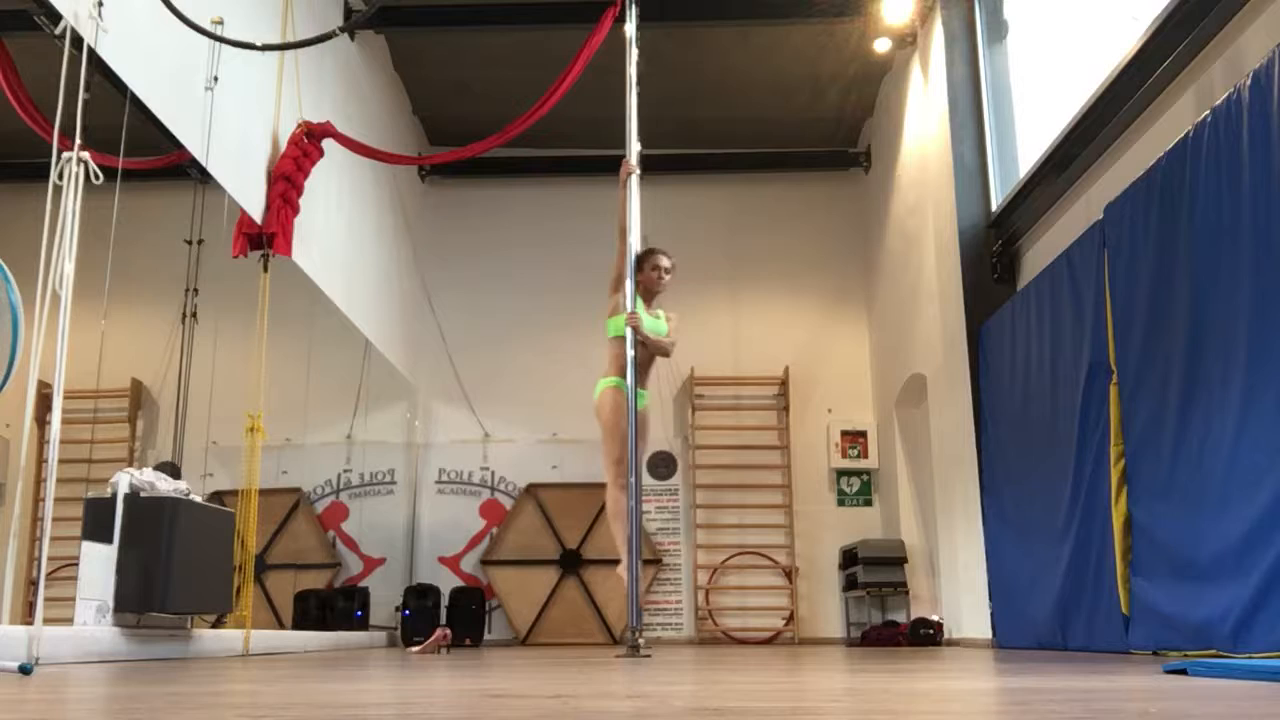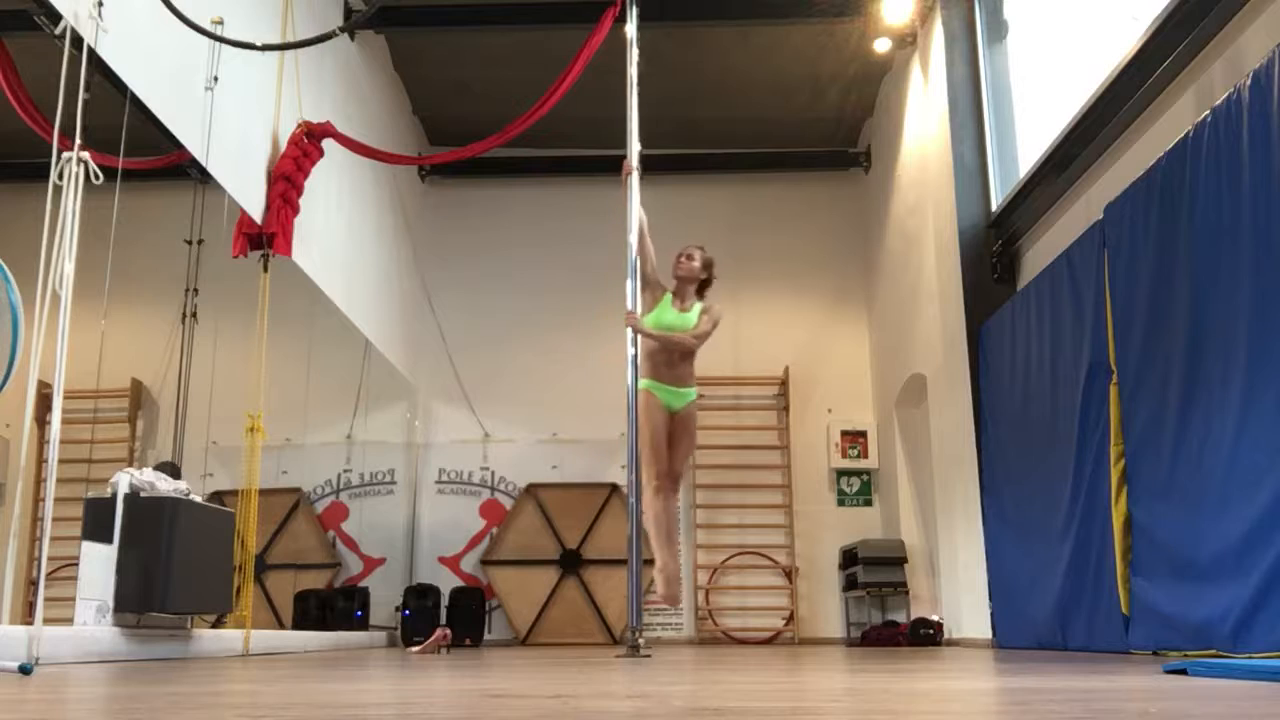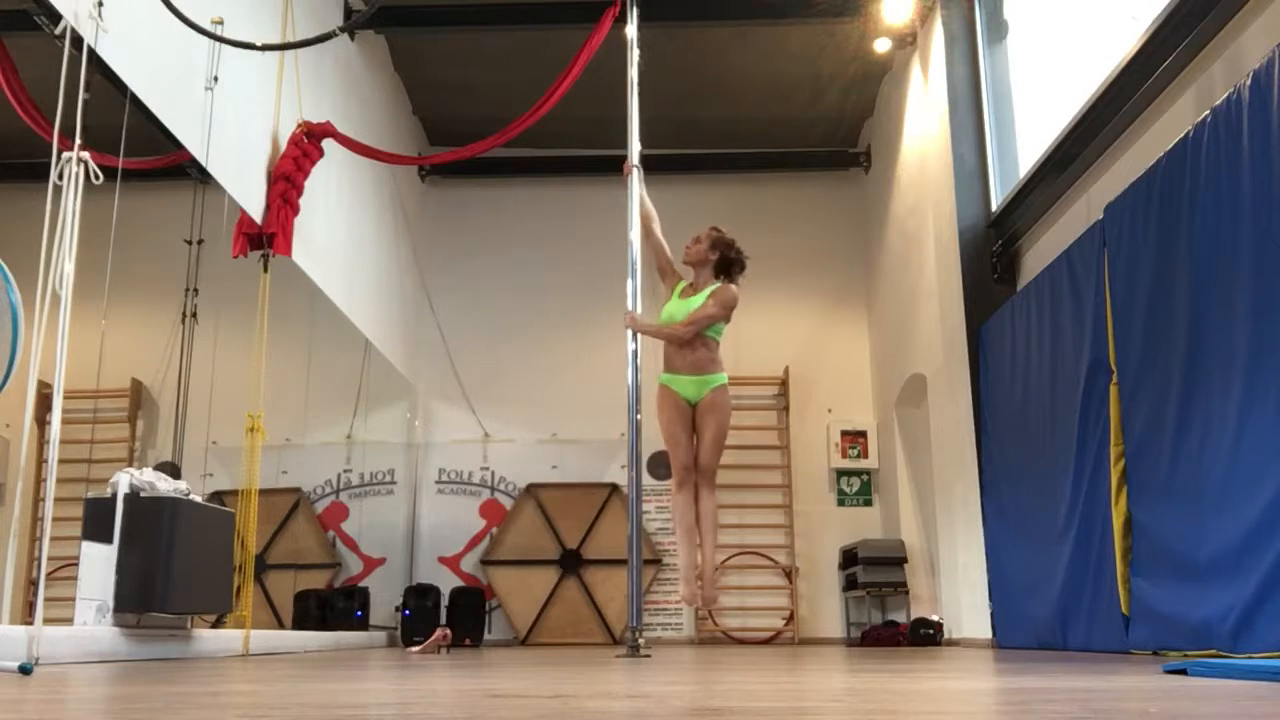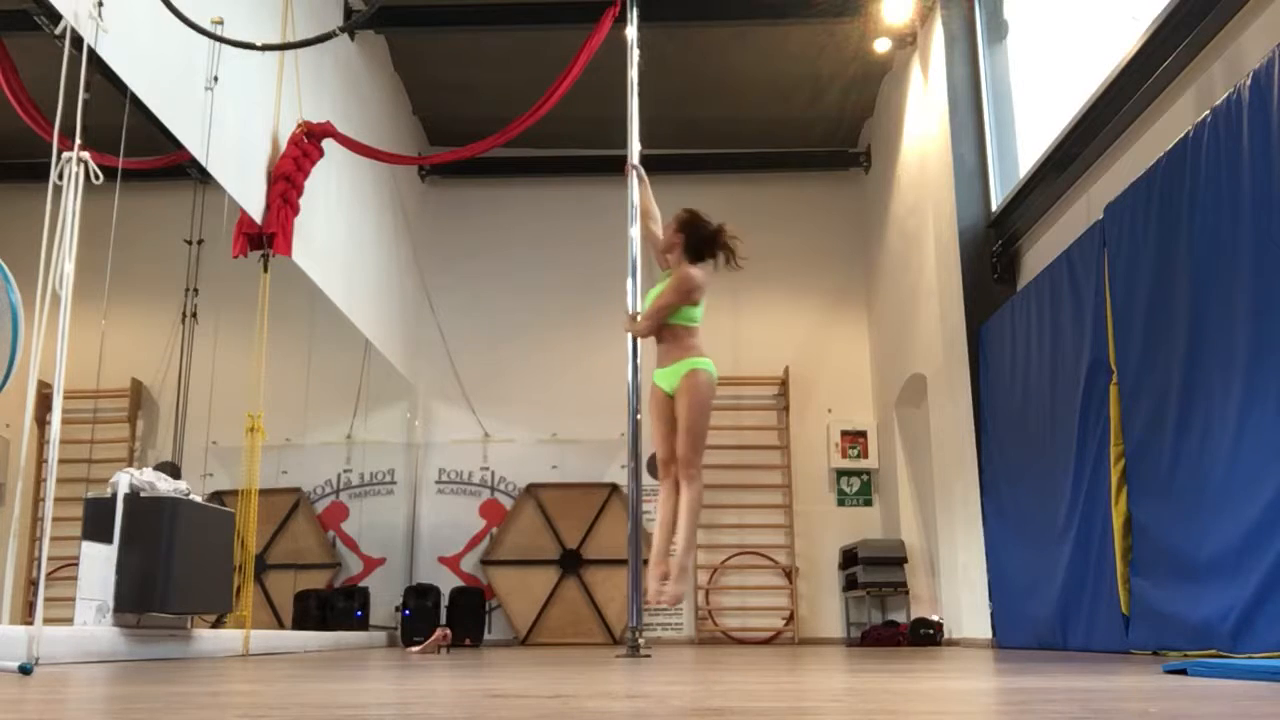
dt=0.3s
person 1, frame 1
left shoulder: (667, 317)
right shoulder: (622, 295)
left elbow: (667, 348)
right elbow: (623, 243)
left wrist: (642, 332)
right wrist: (625, 187)
left hip: (640, 400)
right hip: (614, 391)
left knee: (626, 480)
right knee: (619, 478)
left ankle: (628, 561)
right ankle: (628, 562)
person 1, frame 2
left shoulder: (710, 312)
right shoulder: (655, 295)
left elbow: (690, 342)
right elbow: (642, 239)
left wrist: (647, 330)
right wrist: (629, 187)
left hip: (685, 398)
right hip: (651, 391)
left knee: (673, 483)
right knee: (655, 481)
left ankle: (673, 568)
right ankle: (663, 568)
person 1, frame 3
left shoulder: (726, 294)
right shoulder: (674, 283)
left elbow: (685, 332)
right elbow: (652, 230)
left wrist: (641, 326)
right wrist: (639, 185)
left hip: (711, 386)
right hip: (673, 386)
left knee: (706, 476)
right knee: (682, 476)
left ankle: (709, 568)
right ankle: (687, 569)
person 1, frame 4
left shoulder: (687, 275)
right shoulder: (674, 270)
left elbow: (649, 326)
right elbow: (650, 227)
left wrist: (633, 326)
right wrist: (642, 183)
left hip: (692, 372)
right hip: (664, 378)
left knee: (688, 469)
right knee: (667, 470)
left ankle: (680, 564)
right ankle: (658, 563)
